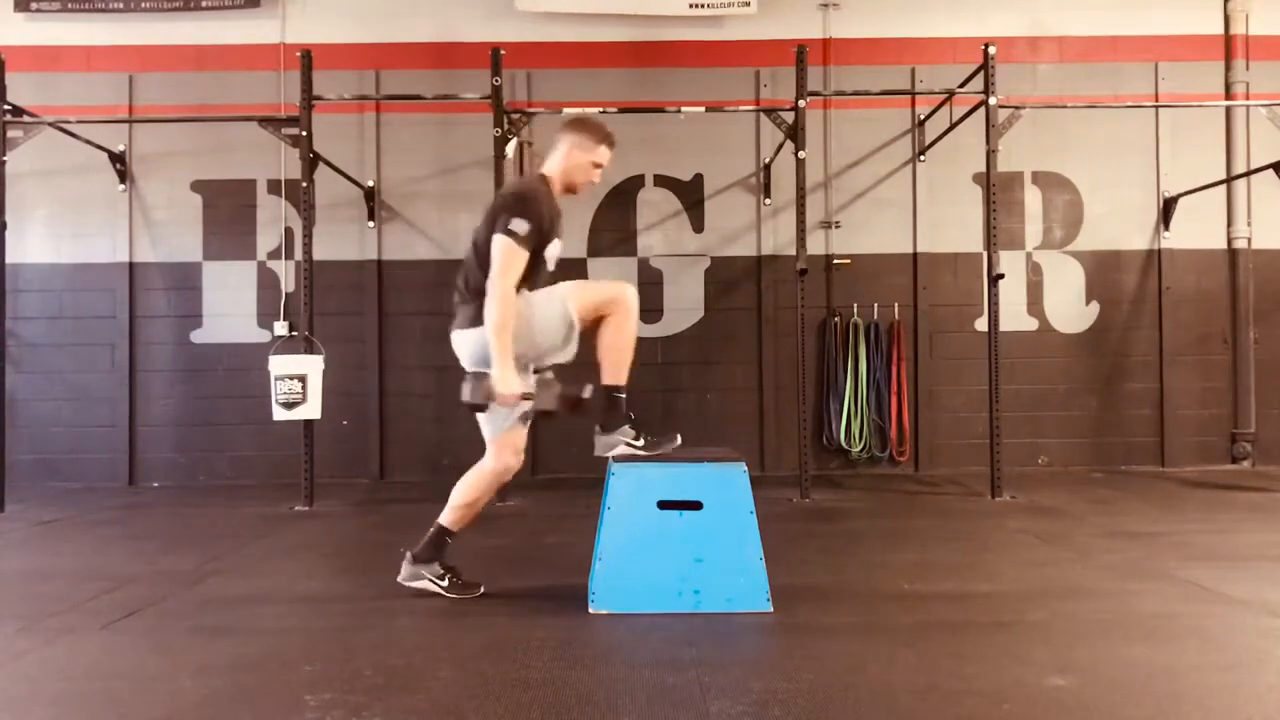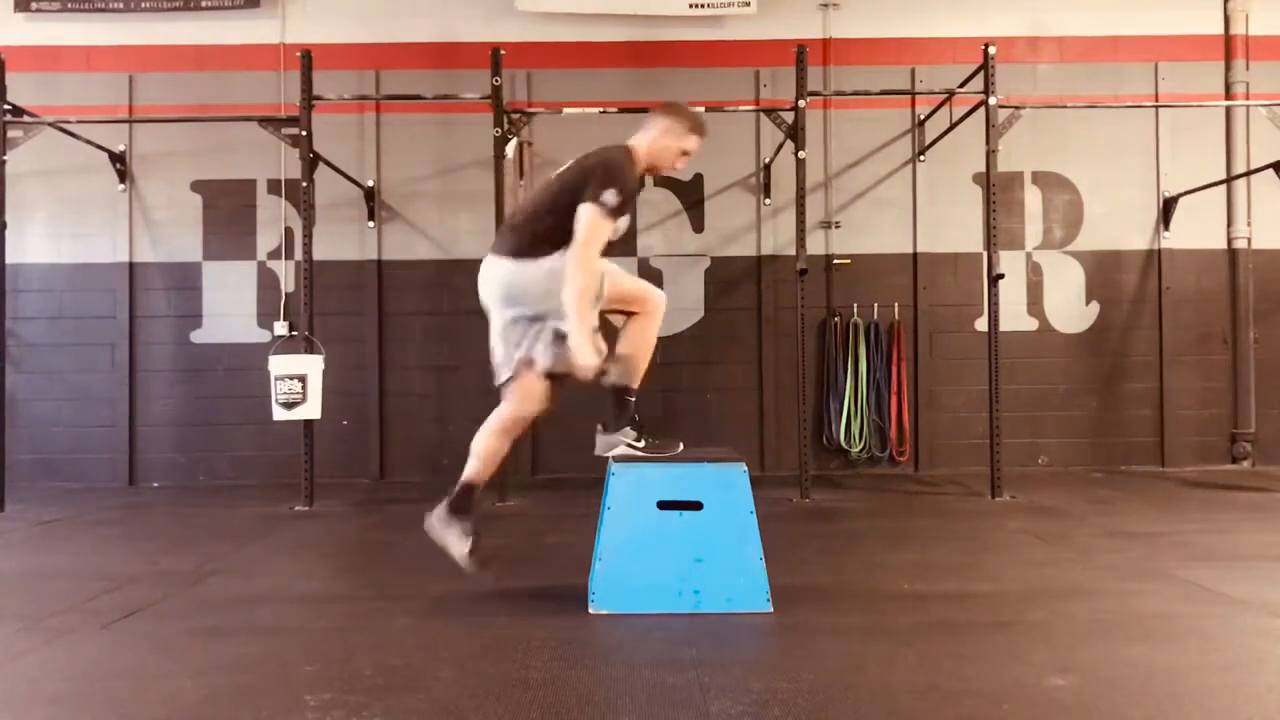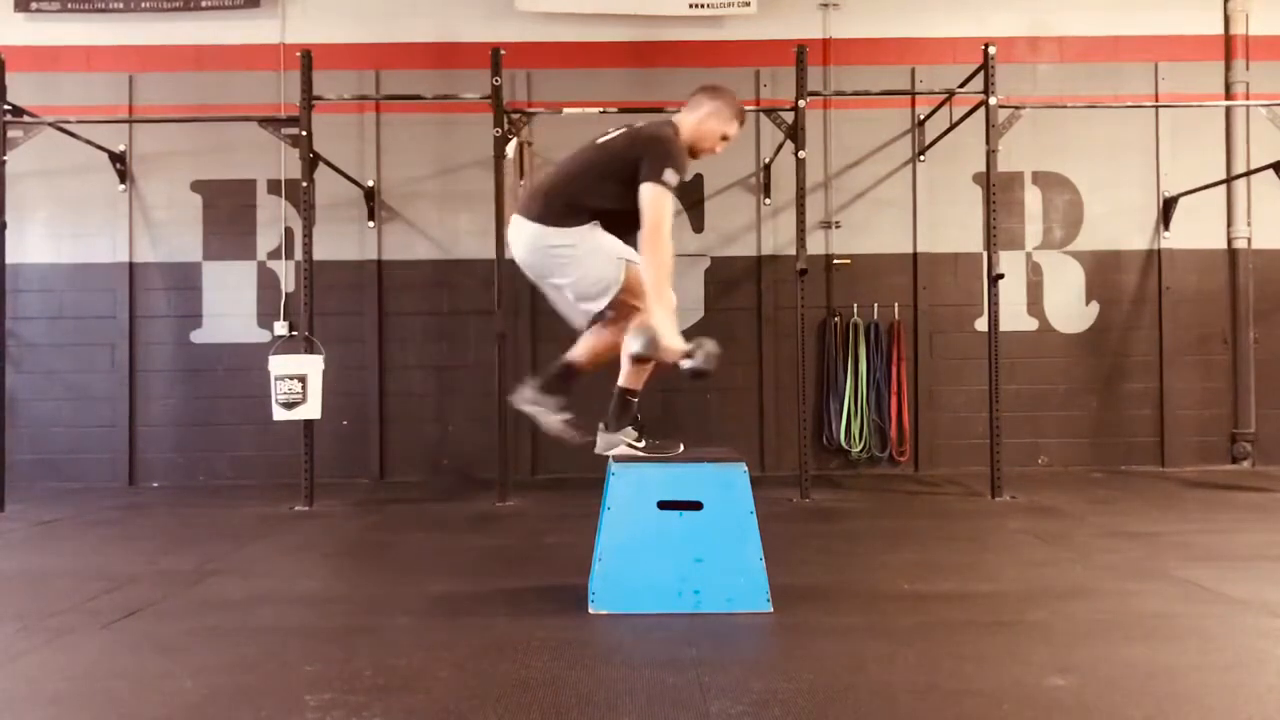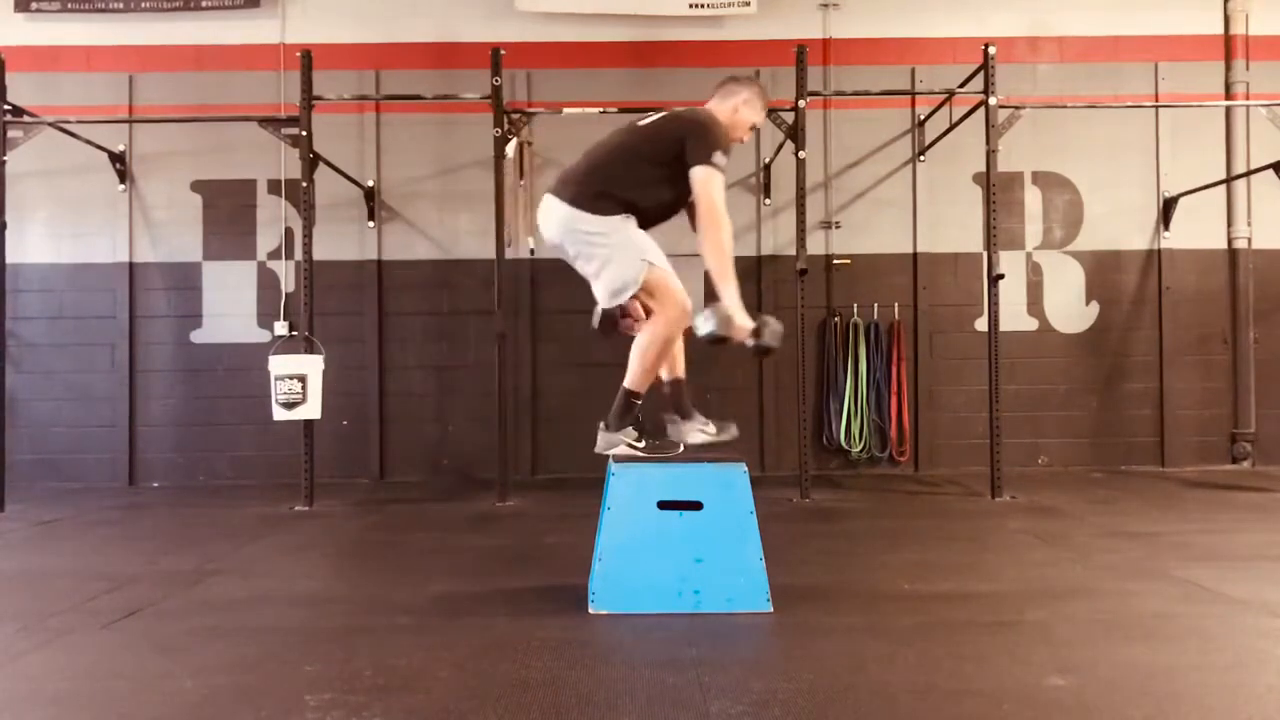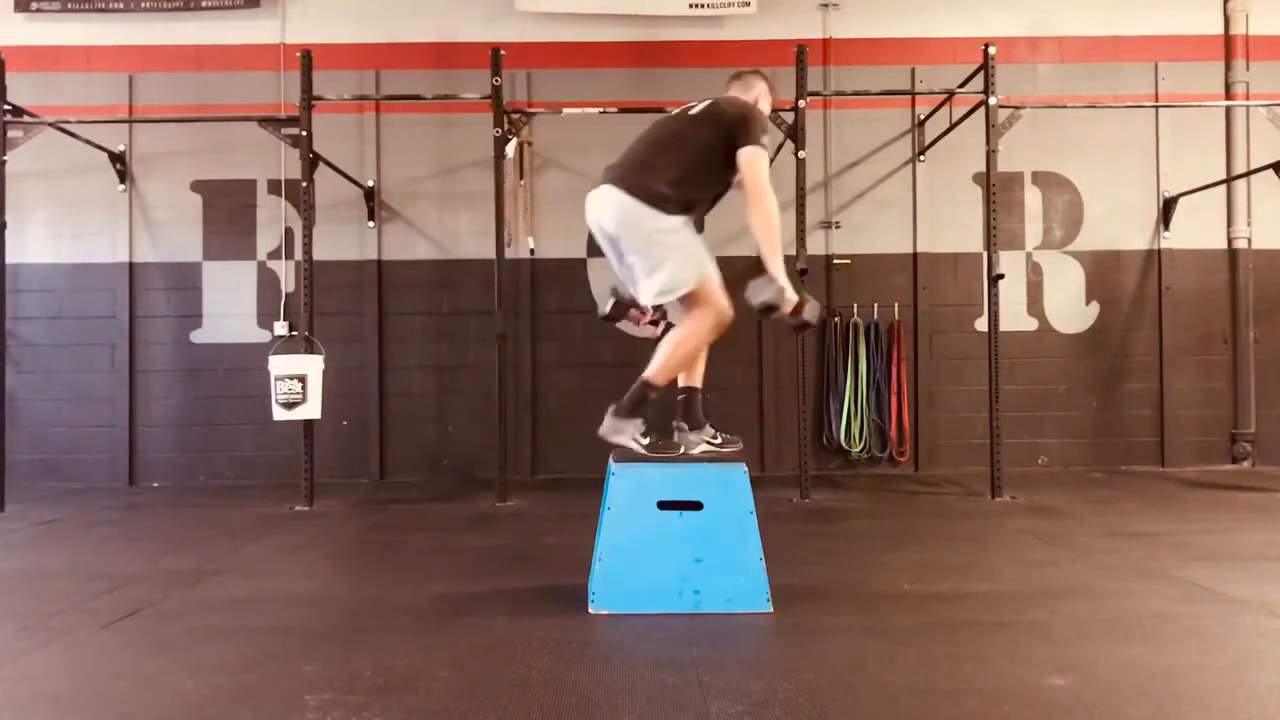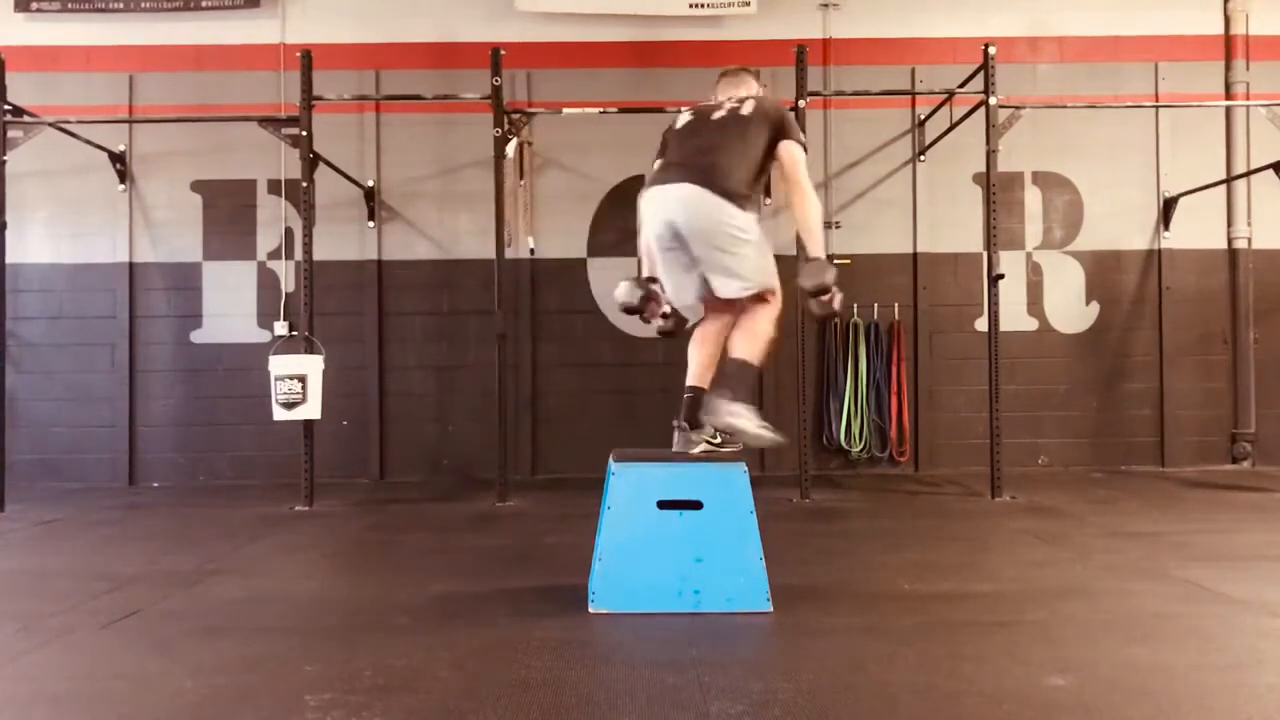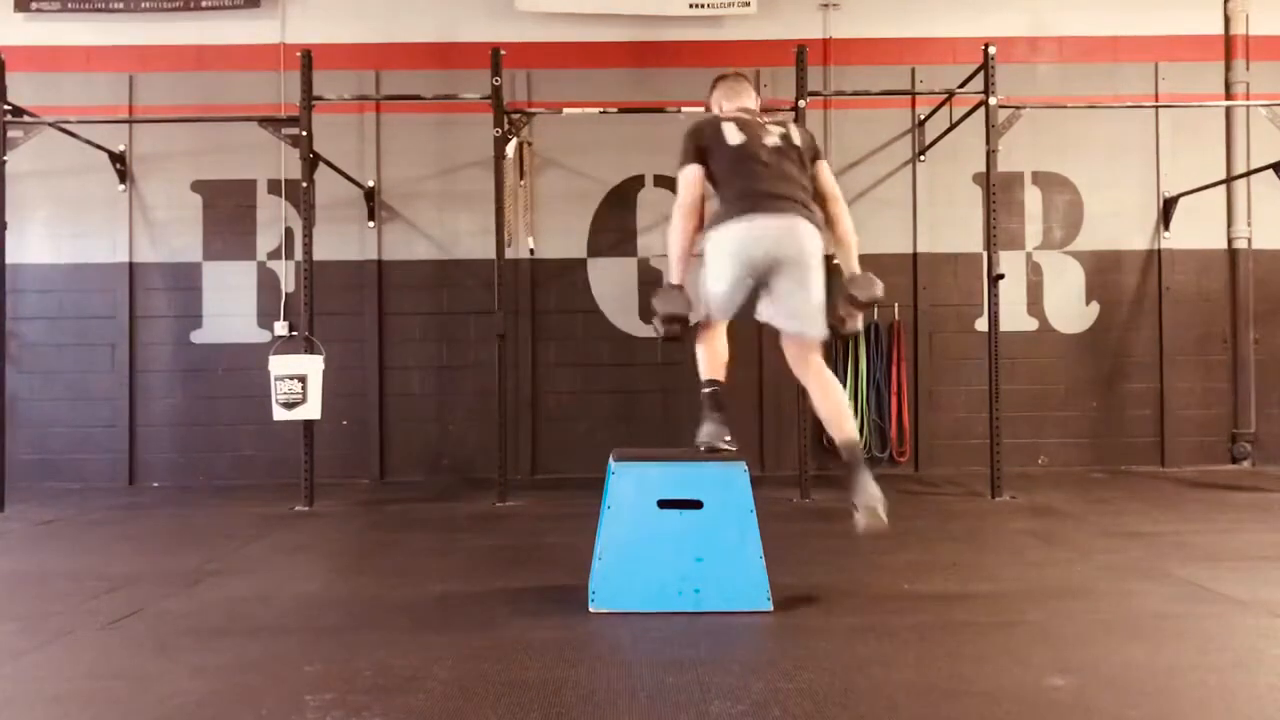
dt=0.2s
person 1, frame 1
left shoulder: (543, 205)
right shoulder: (528, 201)
right elbow: (500, 287)
left wrist: (512, 364)
right wrist: (505, 368)
left hip: (493, 333)
right hip: (492, 331)
left knee: (504, 459)
right knee: (619, 297)
left ankle: (425, 559)
right ankle: (615, 426)
person 1, frame 2
left shoulder: (609, 167)
right shoulder: (617, 172)
left elbow: (584, 255)
right elbow: (583, 255)
left wrist: (584, 330)
right wrist: (580, 339)
left hip: (506, 274)
right hip: (525, 270)
left knee: (524, 403)
right knee: (647, 302)
left ankle: (454, 511)
right ankle: (621, 428)
person 1, frame 3
left shoulder: (647, 139)
right shoulder: (664, 148)
left elbow: (632, 229)
right elbow: (655, 239)
right wrist: (666, 326)
left hip: (533, 229)
right hip: (555, 230)
left knee: (624, 313)
right knee: (654, 305)
left ankle: (547, 388)
right ankle: (619, 427)
person 1, frame 4
left shoulder: (677, 127)
right shoulder: (708, 130)
right elbow: (712, 220)
left wrist: (623, 288)
right wrist: (732, 303)
left hip: (564, 209)
right hip: (587, 213)
left knee: (660, 305)
right knee: (673, 307)
left ankle: (684, 417)
right ankle: (618, 427)
person 1, frame 5
left shoulder: (686, 118)
right shoulder: (747, 114)
right elbow: (759, 197)
left wrist: (636, 285)
right wrist: (778, 277)
left hip: (604, 201)
right hip: (642, 207)
left knee: (696, 309)
right knee: (711, 312)
left ankle: (691, 427)
right ankle: (627, 415)
person 1, frame 6
left shoulder: (686, 119)
right shoulder: (771, 111)
right elbow: (798, 185)
left wrist: (654, 277)
right wrist: (816, 258)
left hip: (664, 201)
right hip: (715, 202)
left knee: (717, 314)
right knee: (763, 302)
left ankle: (693, 425)
right ankle: (731, 398)
person 1, frame 7
left shoulder: (704, 130)
right shoulder: (793, 129)
left elbow: (687, 207)
right elbow: (835, 202)
left wrist: (674, 283)
right wrist: (854, 271)
left hip: (744, 231)
right hip: (799, 232)
left knee: (710, 321)
right knee: (809, 365)
left ankle: (714, 418)
right ankle: (860, 480)
